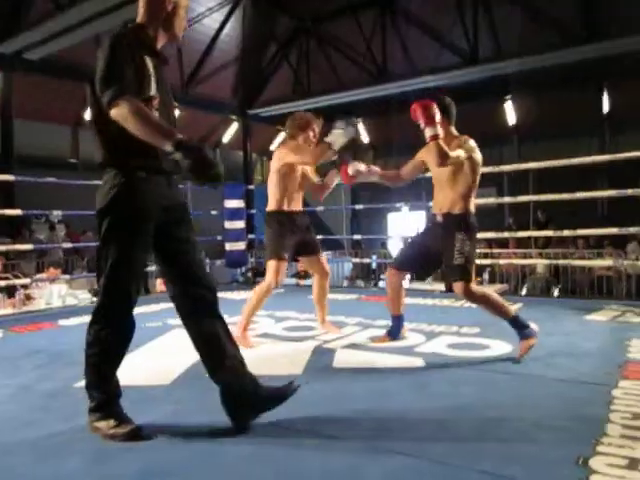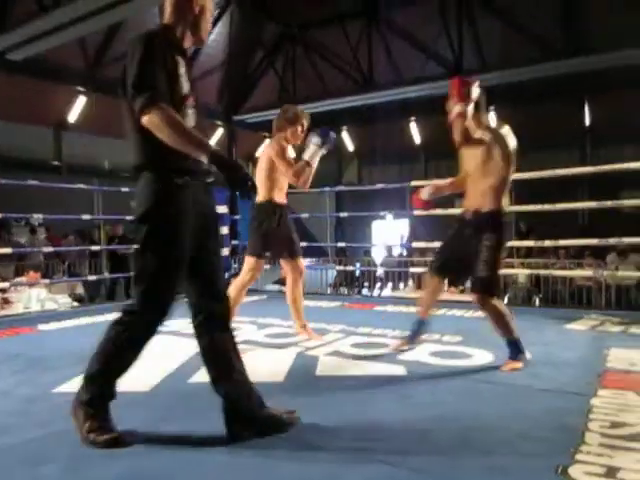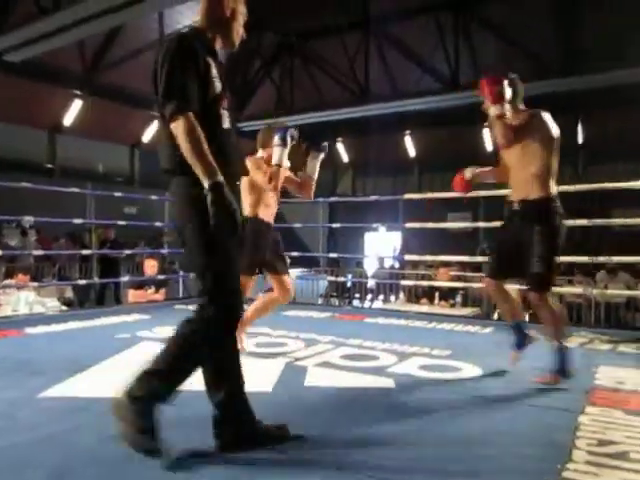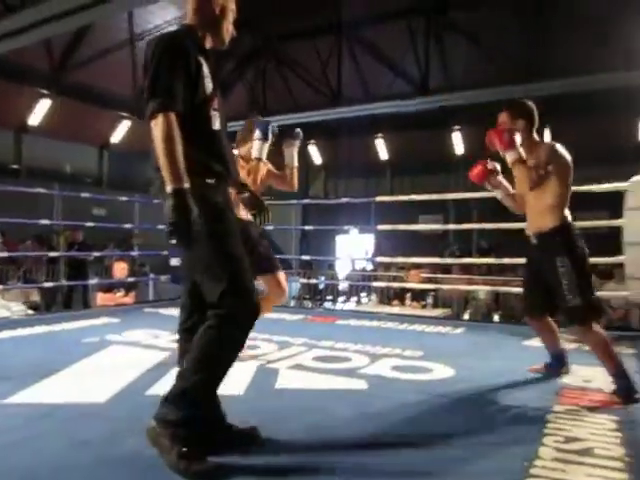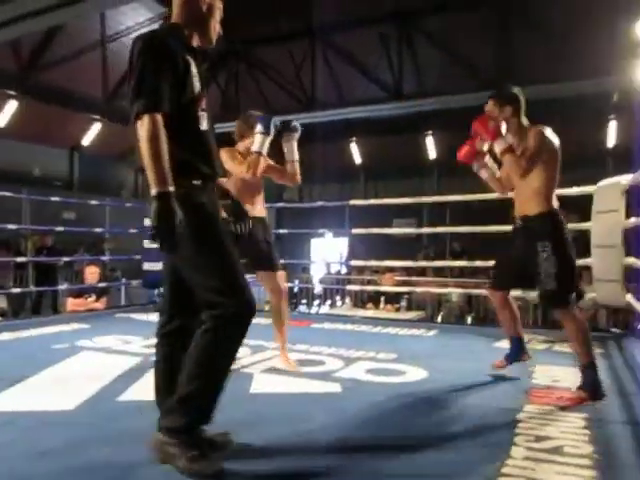
dt=0.2s
person 1, frame 1
left shoulder: (155, 58)
right shoulder: (122, 44)
right elbow: (119, 104)
right wrist: (181, 145)
left hip: (164, 187)
right hip: (130, 185)
left knee: (197, 291)
right knee: (116, 301)
left ankle: (241, 392)
right ankle: (102, 407)
person 1, frame 2
left shoulder: (176, 57)
right shoulder: (152, 46)
right elbow: (151, 112)
right wrist: (214, 157)
left hip: (191, 189)
right hip: (168, 190)
left knee: (213, 303)
right knee: (152, 304)
left ankle: (244, 410)
right ankle: (91, 401)
person 1, frame 3
left shoulder: (208, 59)
right shoulder: (184, 47)
right elbow: (180, 118)
left wrist: (227, 187)
right wrist: (215, 183)
left hip: (215, 194)
right hip: (200, 193)
left knee: (226, 309)
right knee: (220, 306)
left ankle: (234, 420)
right ankle: (142, 395)
person 1, frame 4
left shoulder: (198, 59)
right shoulder: (173, 46)
right elbow: (162, 118)
left wrist: (238, 183)
right wrist: (177, 191)
left hip: (209, 194)
right hip: (193, 196)
left knee: (204, 309)
right knee: (237, 303)
left ankle: (202, 422)
right ankle: (174, 418)
person 1, frame 5
left shoulder: (184, 57)
right shoulder: (159, 44)
right elbow: (149, 120)
left wrist: (215, 191)
right wrist: (162, 194)
left hip: (193, 196)
right hip: (181, 195)
left knee: (182, 317)
right knee: (232, 304)
left ankle: (177, 427)
right ankle: (178, 424)
person 2, frame 1
left shoulder: (467, 145)
right shoulder: (429, 149)
left elbow: (440, 163)
right elbow: (400, 177)
left wrist: (430, 127)
right wrist: (370, 172)
left hip: (458, 225)
right hip: (436, 224)
left knee: (464, 288)
right knee: (394, 272)
left ankle: (524, 329)
right ankle: (396, 329)
person 2, frame 2
left shoulder: (499, 133)
right shoulder: (467, 138)
left elbow: (462, 140)
left wrist: (461, 106)
right wrist: (435, 189)
left hip: (489, 223)
right hip: (467, 221)
left knee: (482, 296)
right knee: (434, 276)
left ankle: (516, 351)
right ankle: (417, 331)
person 2, frame 3
left shoulder: (538, 119)
right shoulder: (511, 127)
left elbow: (505, 140)
left wrist: (497, 105)
right wrist: (479, 174)
left hip: (540, 212)
right hip: (515, 212)
left knee: (536, 292)
right knee: (492, 281)
left ankle: (561, 362)
right ankle: (521, 336)
person 2, frame 4
left shoulder: (552, 152)
right shoulder: (525, 157)
left elbow: (531, 185)
right elbow: (519, 204)
left wrist: (510, 153)
right wrist: (496, 181)
left hip: (560, 243)
right hip: (539, 244)
left knee: (581, 322)
right knee: (534, 314)
right ankle: (558, 362)
person 2, frame 5
left shoulder: (540, 136)
right shoulder: (513, 143)
left elbow: (521, 171)
right elbow: (503, 186)
left wrist: (498, 139)
right wrist: (482, 160)
left hip: (543, 227)
right hip: (522, 228)
left knee: (561, 306)
right knee: (497, 291)
left ankle: (591, 382)
right ankle: (517, 350)
person 3, frame 1
left shoulder: (305, 163)
right shoulder: (284, 151)
left elbow: (319, 193)
right elbow: (315, 158)
left wrist: (334, 177)
right wrist: (337, 138)
left hip: (299, 219)
right hip: (278, 220)
left knee: (323, 270)
right knee: (273, 280)
left ankle: (322, 320)
right ankle: (241, 328)
person 3, frame 2
left shoulder: (284, 151)
right shoulder: (275, 146)
left elbow: (301, 183)
right elbow: (294, 175)
left wrist: (315, 155)
right wrist: (312, 151)
left hip: (280, 213)
right hip: (267, 212)
left knee: (297, 271)
right knee: (250, 273)
left ankle: (299, 323)
person 3, frame 3
left shoulder: (282, 169)
right shoulder: (252, 162)
left elbow: (307, 193)
right elbow: (271, 185)
left wrist: (314, 161)
right wrist: (280, 151)
left hip: (268, 231)
right hip: (252, 228)
left knee: (284, 292)
right knee: (242, 290)
left ankle: (240, 325)
person 3, frame 4
left shoulder: (264, 166)
left elbow: (291, 186)
right elbow: (252, 181)
left wrist: (291, 150)
right wrist: (260, 146)
left hip: (255, 231)
left knee: (279, 290)
person 3, frame 5
left shoulder: (261, 160)
right shoulder: (226, 154)
left elbow: (293, 179)
right elbow: (250, 173)
left wrist: (290, 144)
right wrist: (261, 139)
left hip: (259, 227)
right hip: (234, 226)
left knee: (279, 290)
left ankle: (282, 350)
